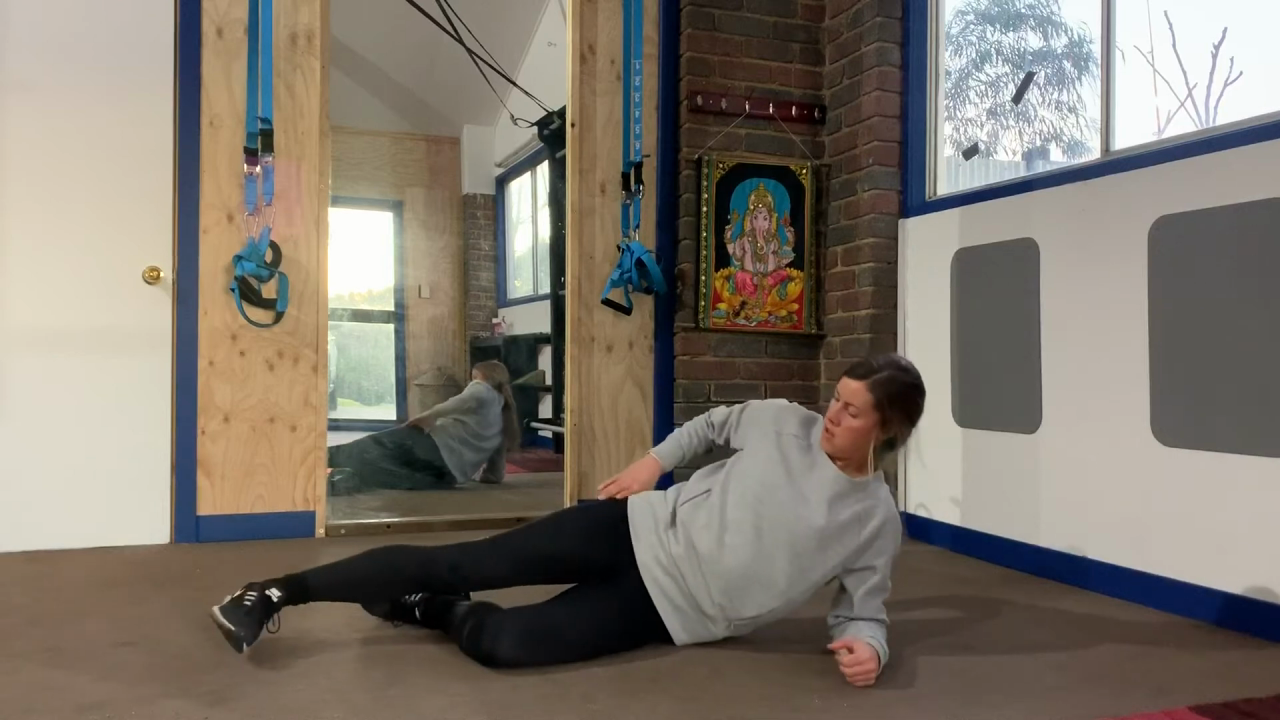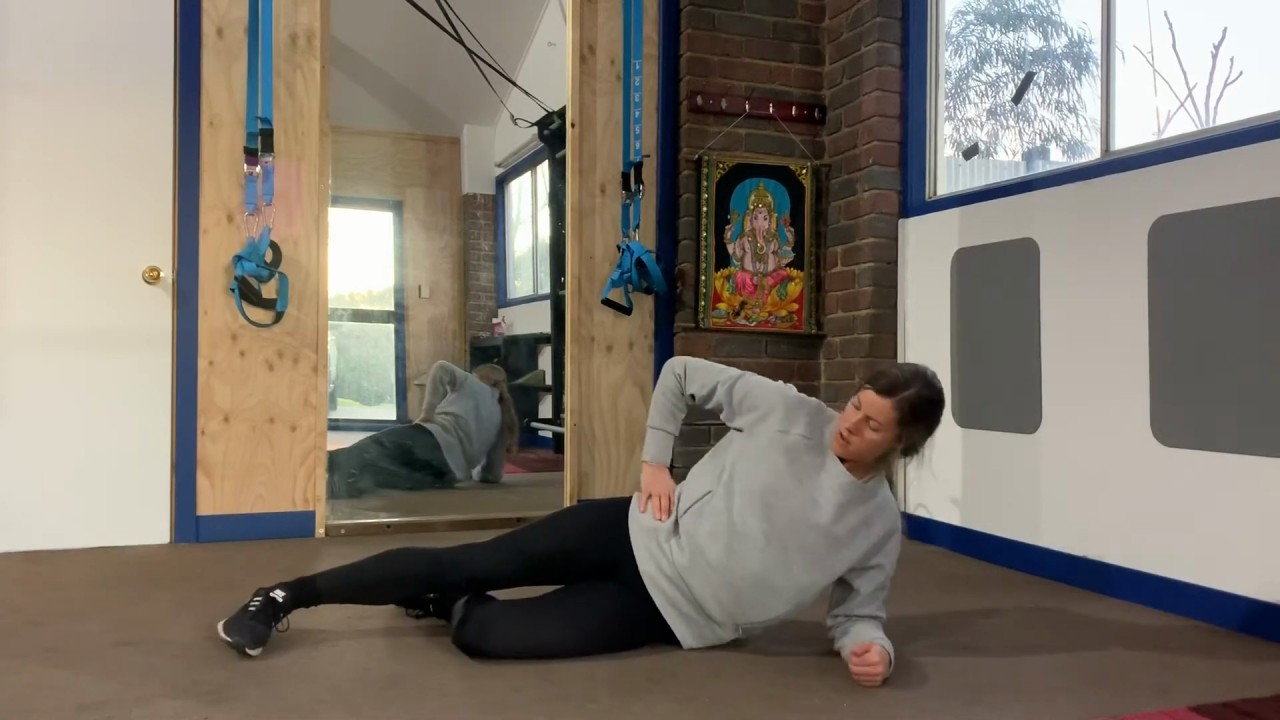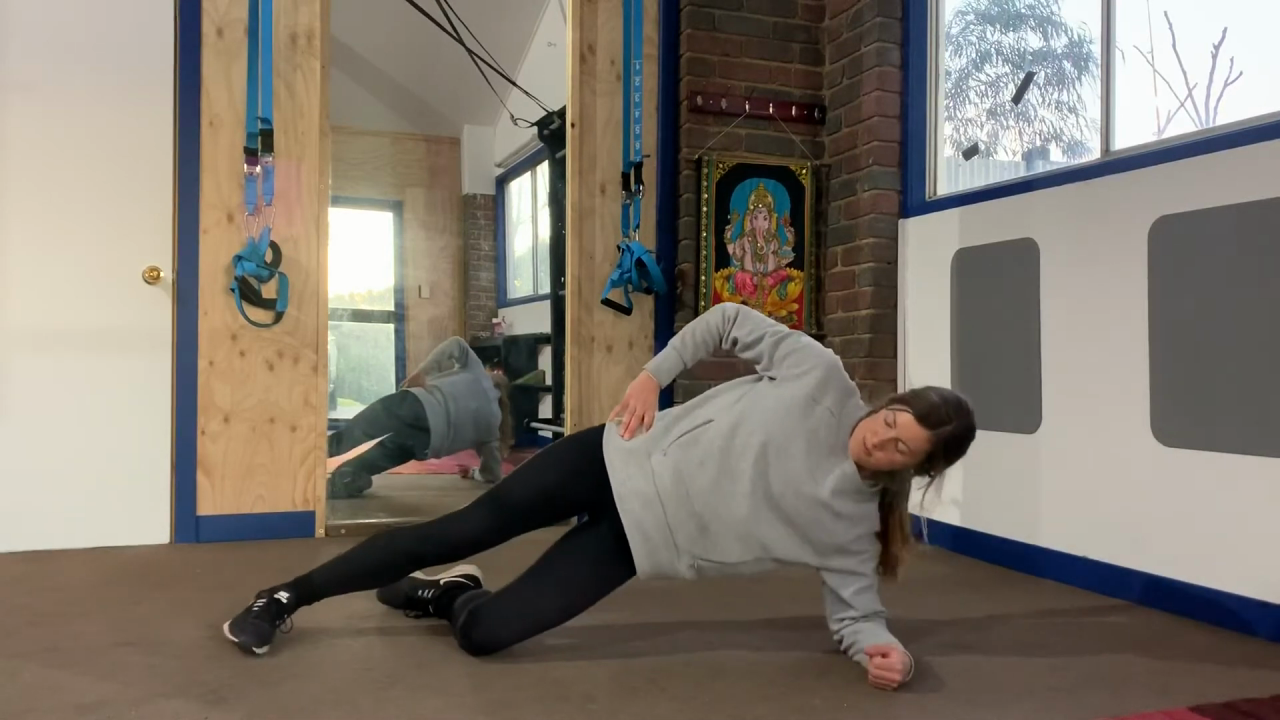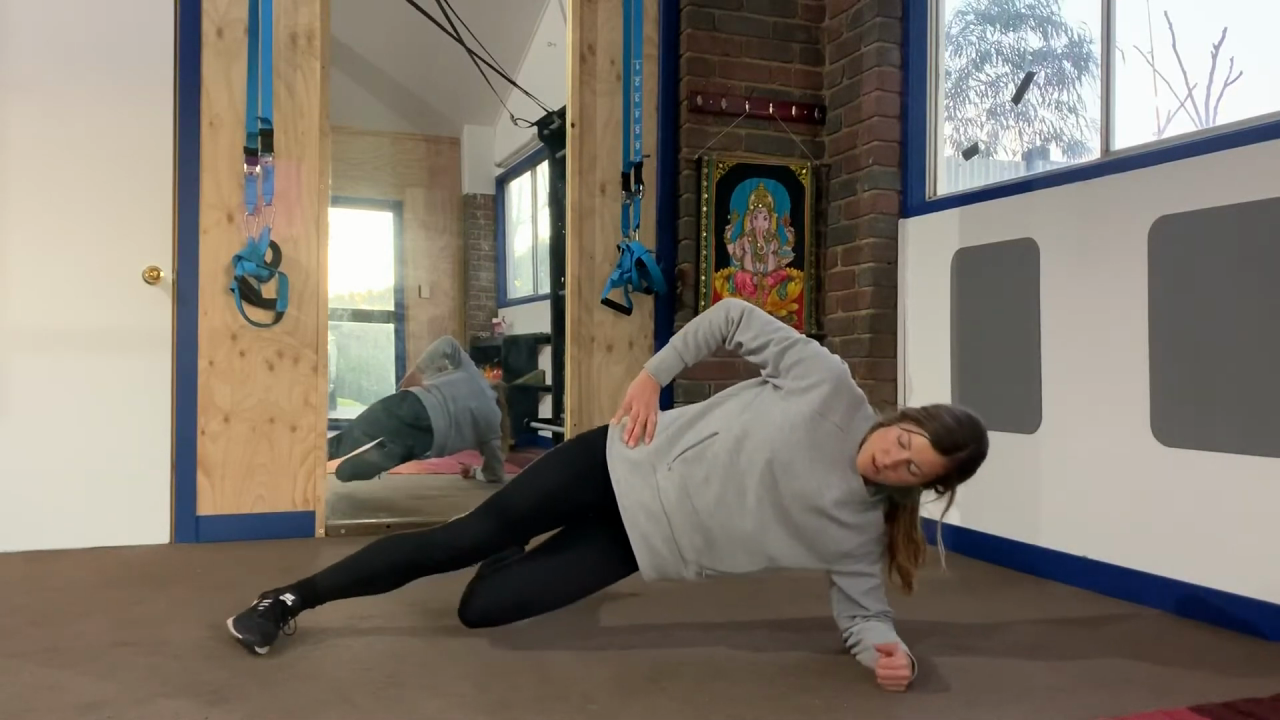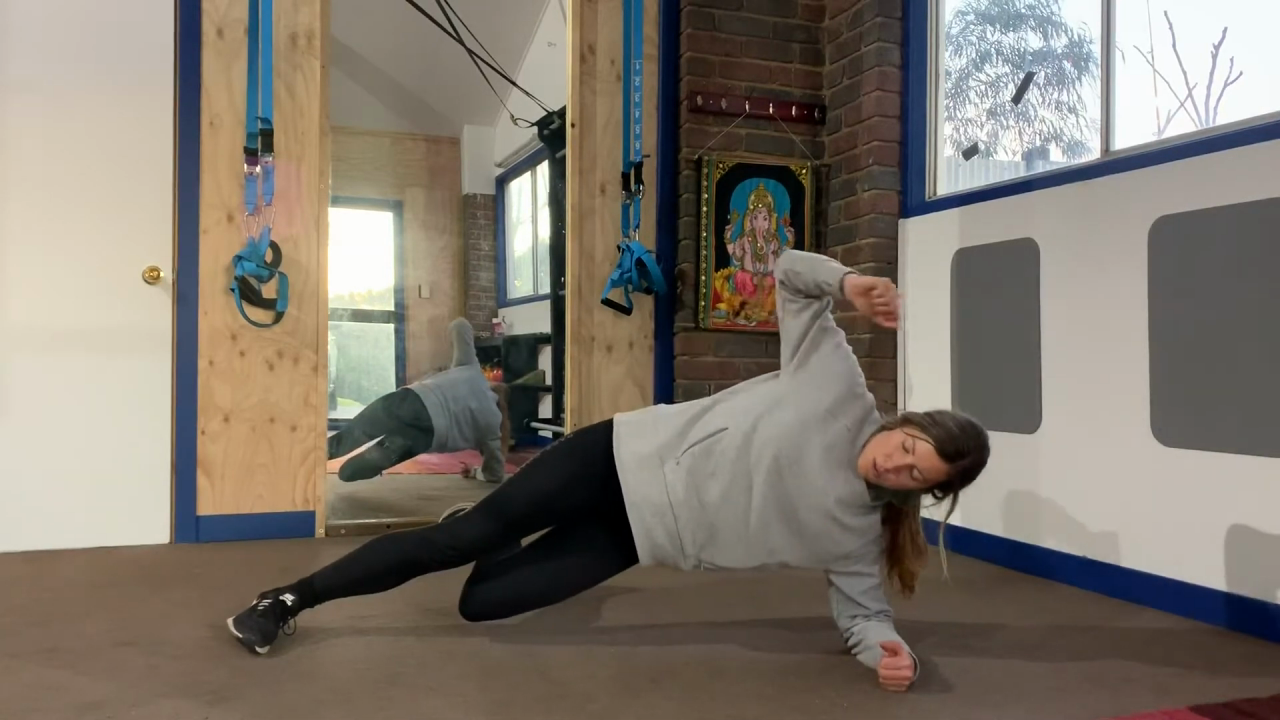
dt=1s
person 1, frame 1
left shoulder: (875, 522)
right shoulder: (786, 423)
left elbow: (861, 612)
right elbow: (715, 422)
left wrist: (867, 647)
right wrist: (654, 460)
left hip: (667, 610)
right hip: (638, 533)
left knee: (507, 643)
right knee: (462, 563)
left ankle: (438, 610)
right ankle: (279, 591)
person 1, frame 2
left shoulder: (877, 524)
right shoulder: (789, 410)
left elbow: (856, 611)
right elbow: (680, 373)
left wrist: (871, 647)
right wrist: (654, 461)
left hip: (668, 613)
right hip: (641, 536)
left knee: (484, 633)
right knee: (471, 563)
left ankle: (449, 606)
right ankle: (284, 595)
person 1, frame 3
left shoulder: (852, 521)
right shoulder: (821, 375)
left elbow: (854, 609)
right elbow: (728, 320)
left wrist: (886, 650)
right wrist: (652, 374)
left hip: (637, 537)
right hip: (621, 460)
left knee: (486, 633)
right knee: (464, 530)
left ankle: (451, 596)
right ankle: (286, 596)
person 1, frame 4
left shoulder: (860, 528)
right shoulder: (829, 385)
left elbow: (862, 609)
right elbow: (734, 317)
left wrist: (890, 651)
right wrist: (652, 374)
left hip: (645, 541)
right hip: (628, 464)
left knee: (481, 608)
right knee: (467, 538)
left ankle: (510, 551)
right ankle: (291, 597)
person 1, frame 5
left shoulder: (859, 529)
right shoulder: (840, 389)
left elbow: (861, 606)
right elbow: (788, 271)
left wrist: (889, 647)
right wrist: (849, 281)
left hip: (641, 533)
right hip: (628, 457)
left knee: (480, 603)
right knee: (471, 537)
left ankle: (488, 546)
right ankle: (290, 597)
person 2, frame 1
left shoulder: (484, 389)
right shoulder: (504, 425)
left elbow: (476, 395)
right elbow: (495, 475)
left wrist: (433, 413)
right wrist: (475, 471)
left hip: (430, 441)
right hip: (446, 474)
left knee: (361, 452)
right ankle: (352, 478)
person 2, frame 2
left shoulder: (473, 385)
right shoulder: (501, 420)
left elbow: (441, 368)
right elbow: (493, 475)
left wrist: (427, 413)
right wrist: (470, 470)
left hip: (428, 438)
right hip: (445, 471)
left knee: (362, 453)
person 2, frame 3
left shoulder: (476, 374)
right shoulder: (492, 418)
left elbow: (456, 344)
right elbow: (492, 475)
left wrist: (421, 372)
right wrist: (473, 473)
right hip: (422, 437)
left knee: (344, 439)
right ankle: (346, 477)
person 2, frame 4
left shoulder: (470, 373)
right shoulder: (491, 419)
left elbow: (447, 343)
right elbow: (495, 475)
left wrist: (416, 371)
right wrist: (475, 472)
right hip: (423, 433)
left knee: (339, 445)
person 2, frame 5
left shoulder: (472, 370)
right shoulder: (491, 419)
left elbow: (460, 325)
right elbow: (494, 474)
right wrist: (476, 472)
right hip: (422, 429)
left knee: (339, 444)
right knee: (350, 470)
